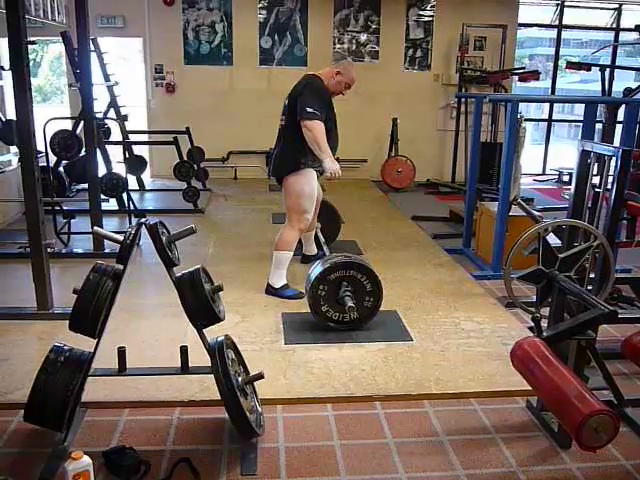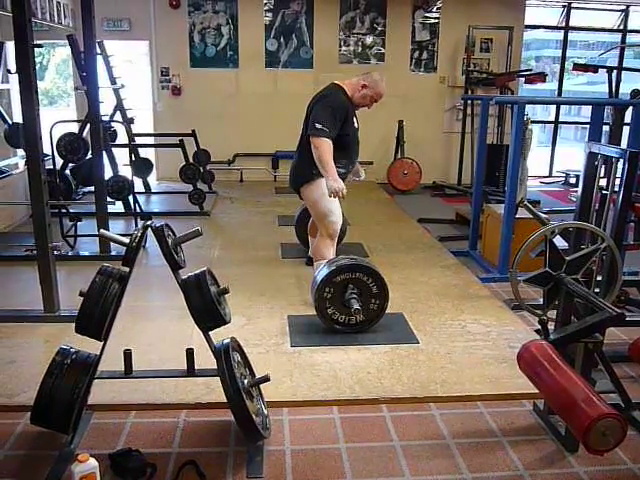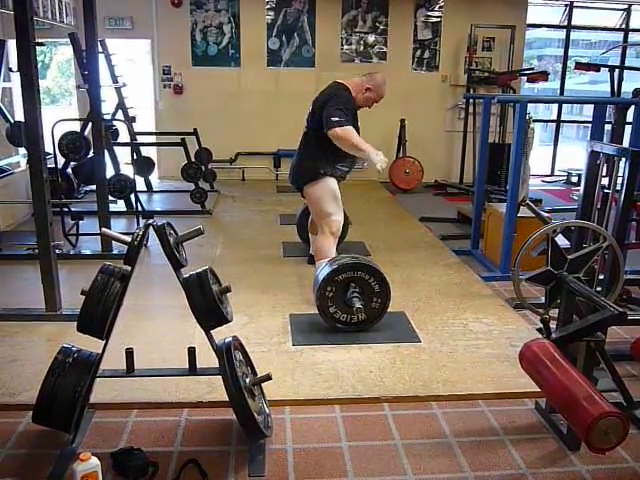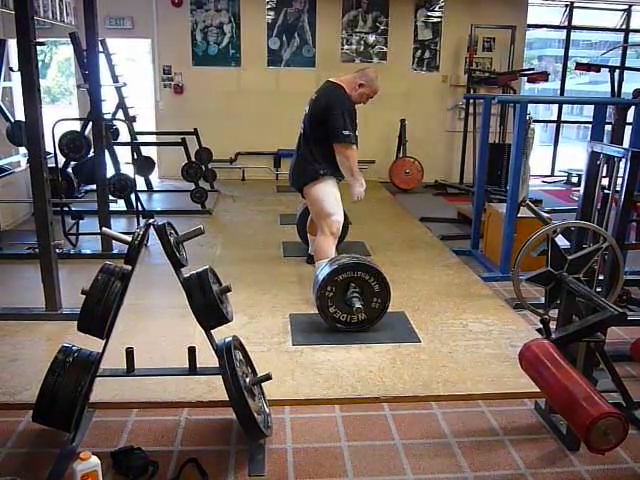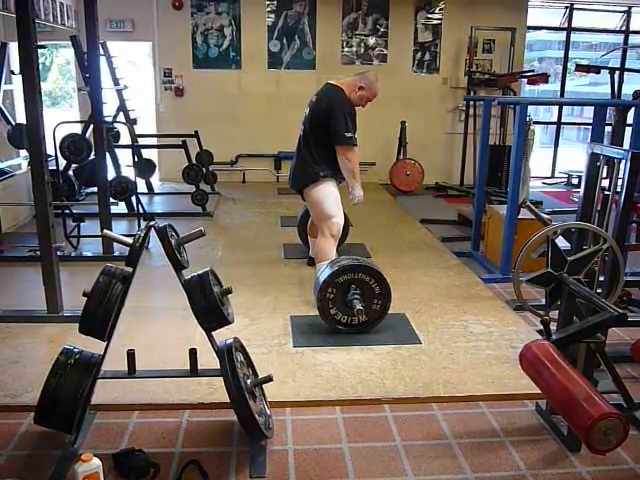
dt=1s
person 1, frame 1
left shoulder: (311, 87)
right shoulder: (315, 89)
right elbow: (311, 125)
left wrist: (323, 157)
right wrist: (327, 158)
left hip: (298, 162)
right hip: (298, 164)
left knee: (314, 203)
right knee: (297, 221)
left ankle: (310, 252)
right ankle: (276, 282)
person 1, frame 2
left shoulder: (343, 99)
right shoulder: (332, 101)
right elbow: (320, 140)
left wrist: (353, 164)
right wrist: (331, 177)
left hip: (323, 173)
right hip: (315, 174)
left knee: (321, 216)
right knee: (330, 228)
left ankle: (314, 255)
person 1, frame 3
left shoulder: (339, 93)
right shoulder: (341, 99)
right elbow: (339, 132)
left wrist: (364, 152)
right wrist: (371, 153)
left hip: (315, 168)
right hip: (317, 171)
left knee: (321, 214)
right knee: (331, 226)
left ankle: (315, 253)
person 1, frame 4
left shoulder: (330, 90)
right shoulder: (339, 102)
right elbow: (344, 148)
left wrist: (355, 176)
right wrist: (356, 182)
left hip: (310, 167)
right hip: (317, 171)
left knee: (319, 214)
right knee: (332, 226)
left ankle: (314, 253)
person 1, frame 5
left shoulder: (329, 92)
right shoulder: (341, 104)
right elbow: (346, 150)
right wrist: (356, 185)
left hip: (311, 168)
right hip: (317, 173)
left knee: (320, 216)
right knee: (332, 228)
left ankle: (315, 255)
